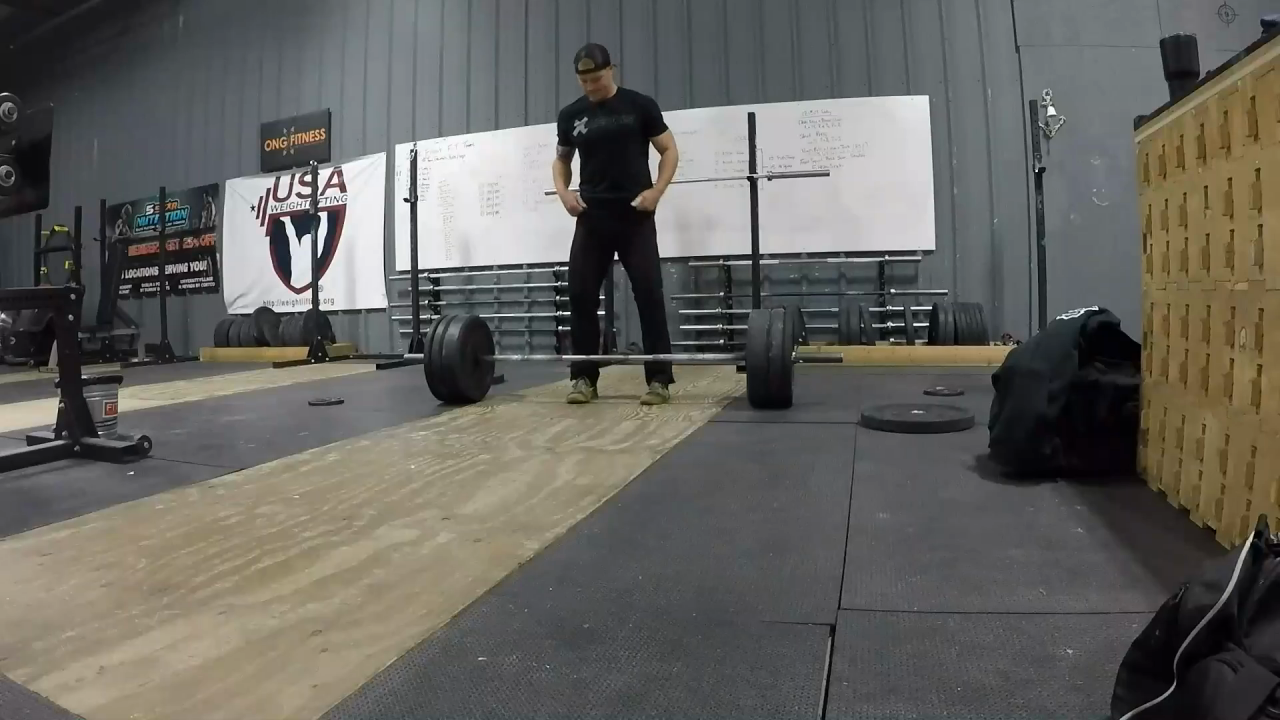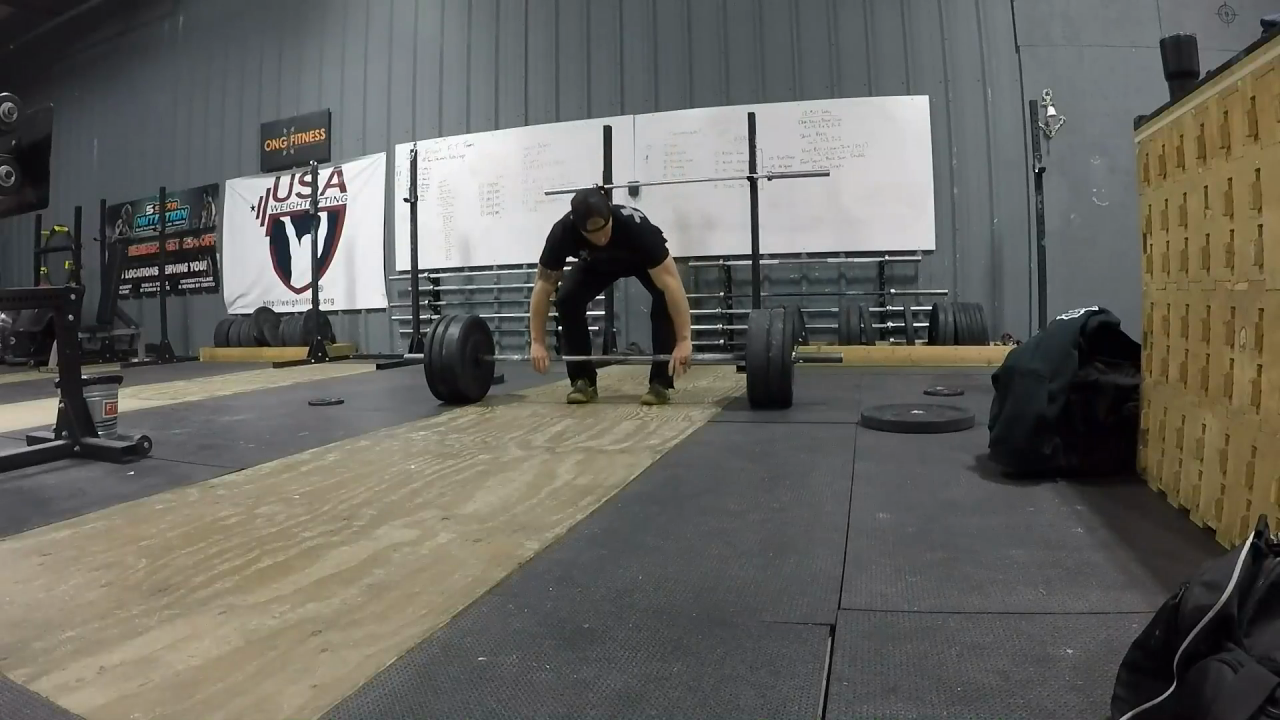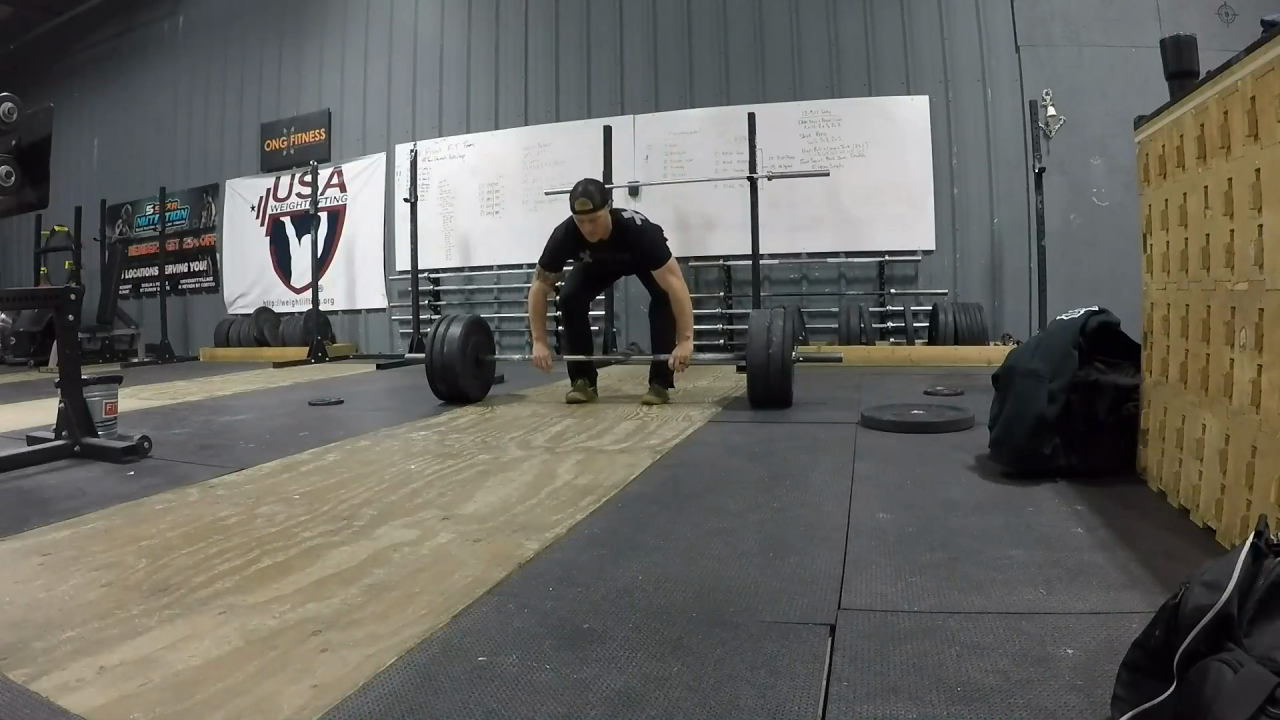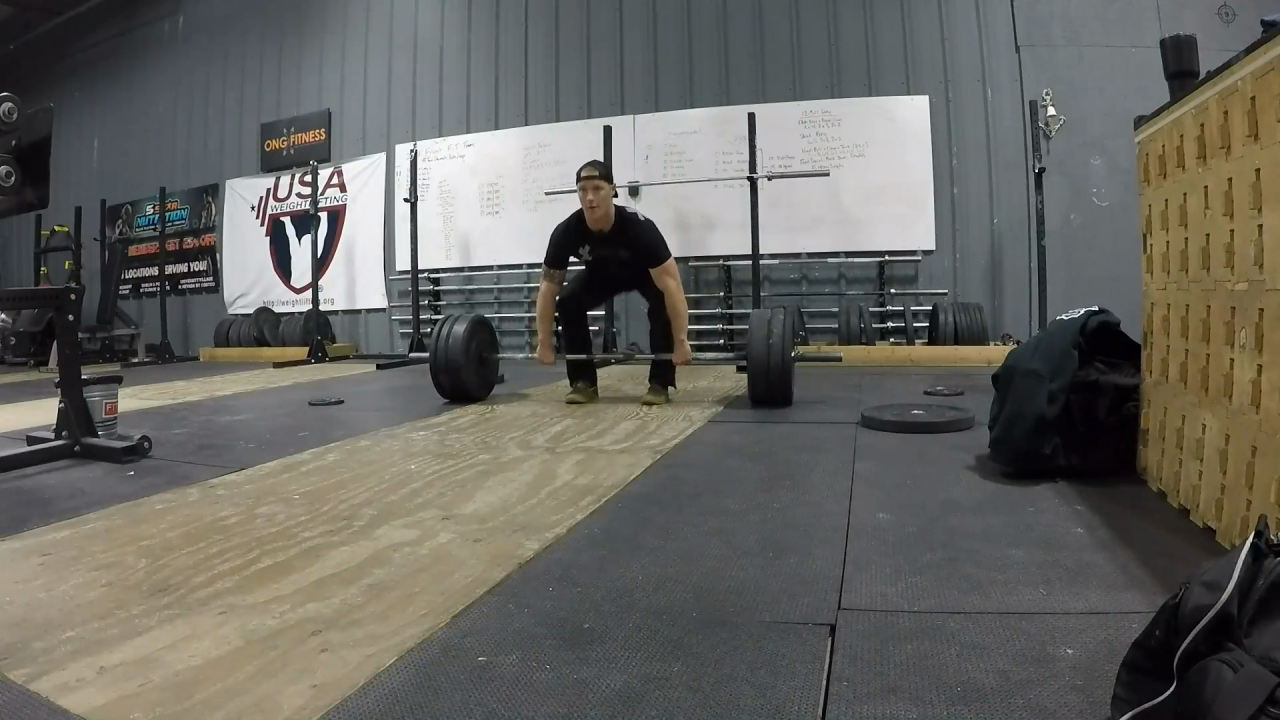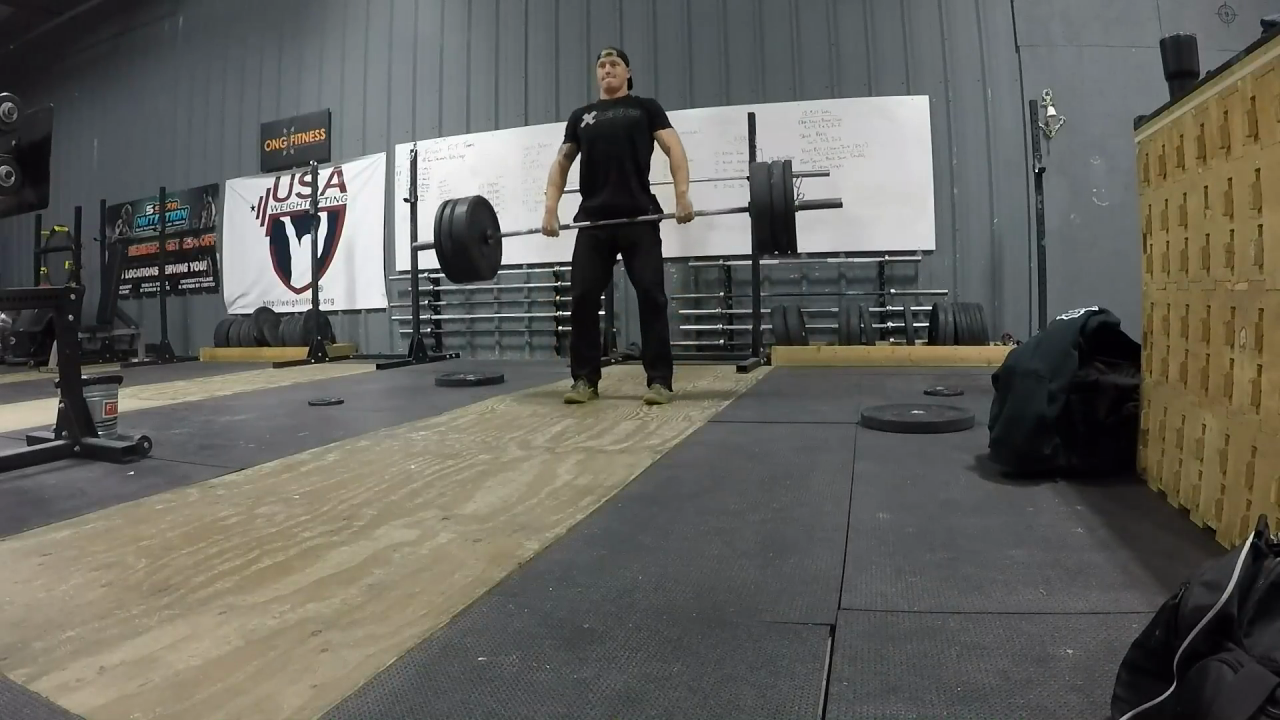
dt=1s
person 1, frame 1
left shoulder: (639, 106)
right shoulder: (570, 115)
left elbow: (668, 150)
right elbow: (561, 161)
left wrist: (657, 189)
right wrist: (564, 192)
left hip: (636, 217)
right hip: (591, 218)
left knee: (648, 294)
right knee: (580, 295)
left ankle: (659, 379)
right ankle: (584, 378)
person 1, frame 2
left shoulder: (635, 225)
right shoulder: (562, 233)
left elbow: (671, 284)
right elbow: (543, 288)
left wrist: (683, 341)
right wrist: (537, 342)
left hip: (641, 258)
right hip: (596, 264)
left knee: (665, 297)
right knee: (567, 299)
left ankle: (660, 382)
right ankle: (583, 380)
person 1, frame 3
left shoulder: (638, 230)
right shoulder: (563, 237)
left elbow: (675, 286)
right elbow: (539, 288)
left wrist: (685, 341)
right wrist: (539, 342)
left hip: (642, 259)
right hip: (598, 264)
left knee: (664, 296)
right knee: (570, 298)
left ankle: (660, 382)
right ankle: (583, 380)
person 1, frame 4
left shoulder: (639, 228)
right shoulder: (566, 232)
left elbow: (672, 286)
right elbow: (548, 289)
left wrist: (680, 342)
right wrist: (544, 343)
left hip: (642, 272)
right hip: (600, 274)
left knee: (662, 302)
right knee: (567, 302)
left ankle: (659, 383)
right ankle: (583, 381)
person 1, frame 5
left shoulder: (645, 108)
right shoulder: (581, 116)
left elbow: (673, 148)
right elbow: (561, 163)
left wrist: (682, 194)
right wrist: (550, 207)
left hip: (638, 216)
right hip: (592, 218)
left knee: (651, 296)
right knee: (583, 297)
left ankle: (659, 381)
right ankle: (585, 380)
